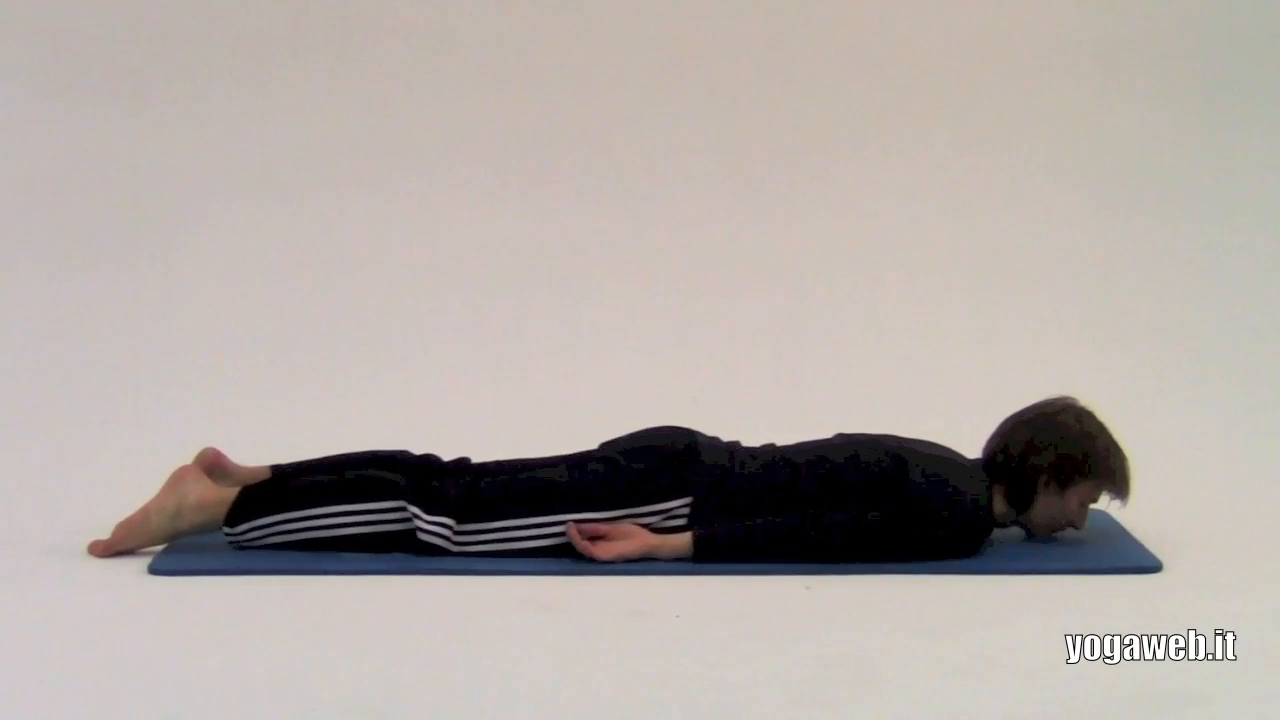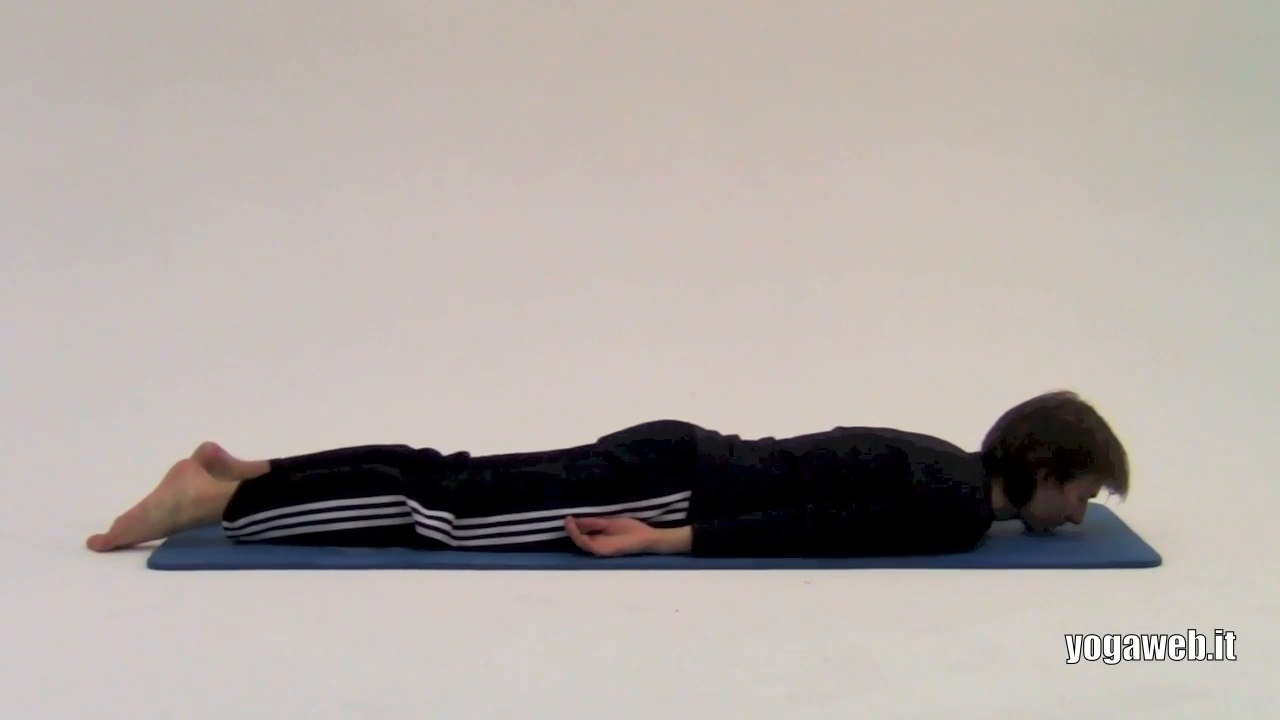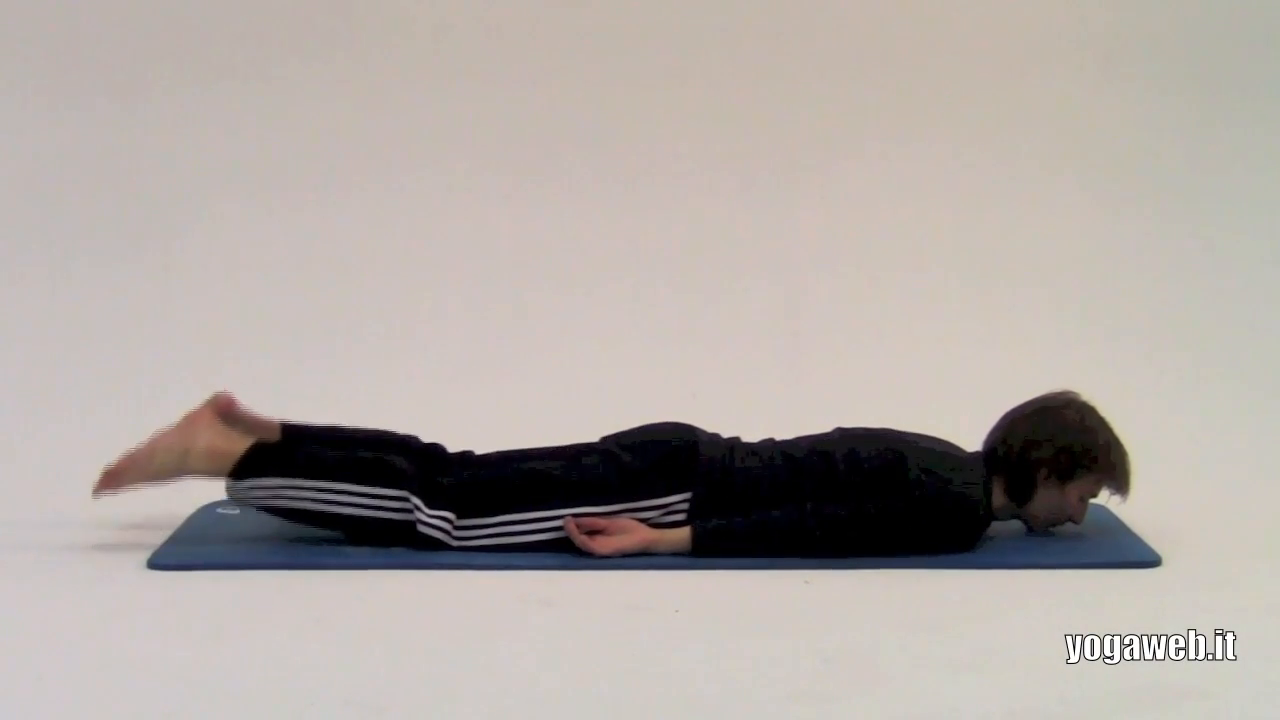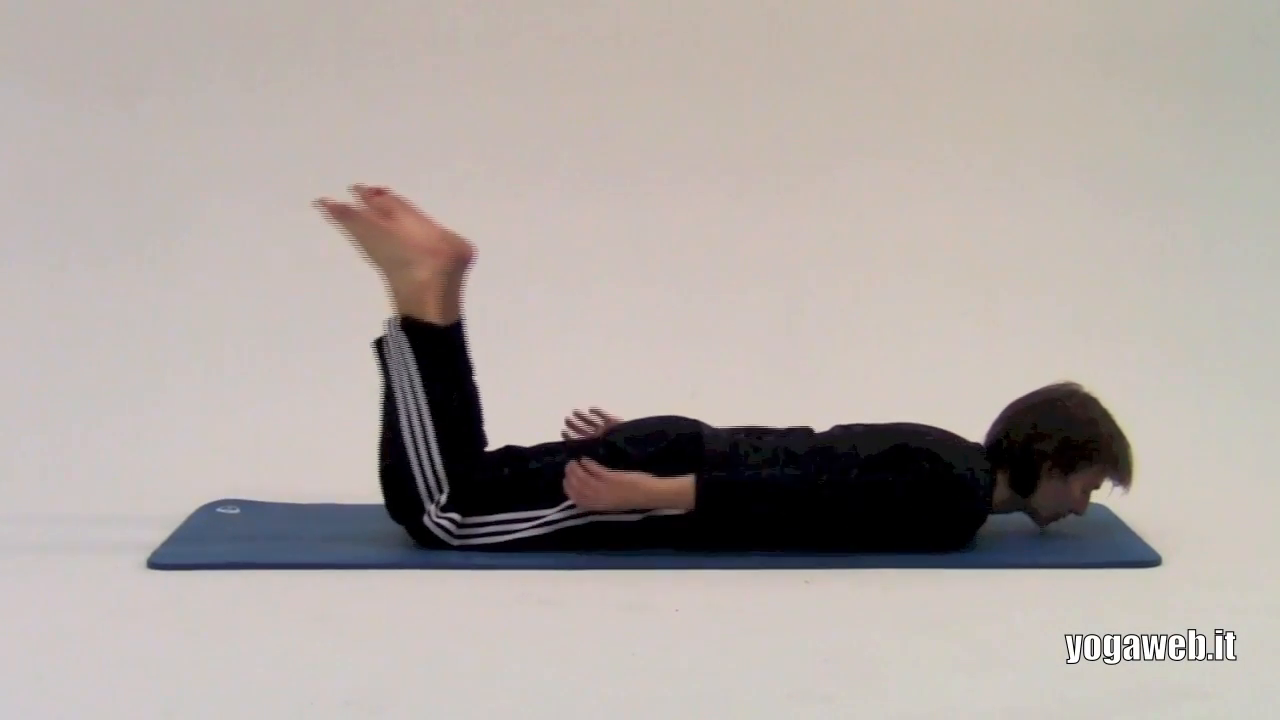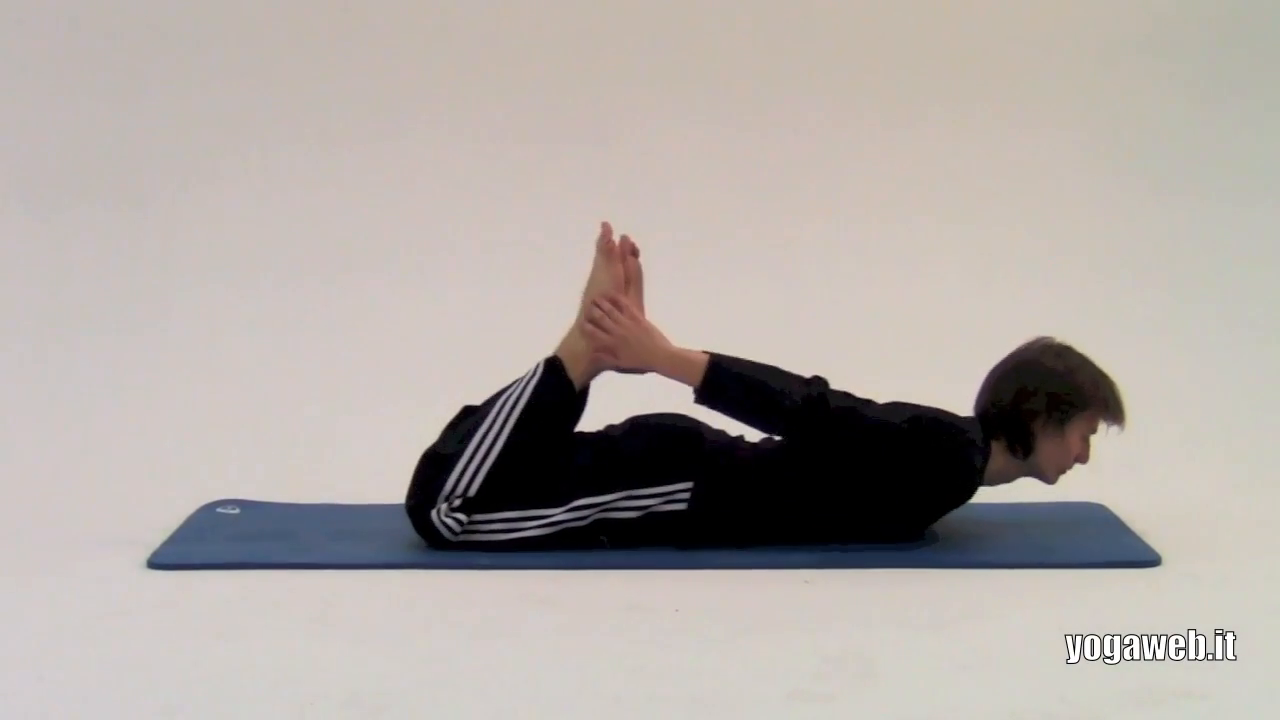
dt=1s
person 1, frame 1
left shoulder: (944, 469)
right shoulder: (960, 517)
right elbow: (813, 535)
right wrist: (670, 548)
left hip: (672, 462)
right hip: (670, 492)
left knee: (450, 487)
right knee: (452, 517)
left ankle: (248, 477)
right ankle: (219, 504)
person 1, frame 2
left shoulder: (944, 464)
right shoulder: (961, 511)
right elbow: (816, 528)
right wrist: (670, 543)
left hip: (673, 457)
right hip: (672, 487)
left knee: (455, 481)
right knee: (447, 512)
left ankle: (250, 472)
right ankle: (219, 499)
person 1, frame 3
left shoulder: (944, 465)
right shoulder: (958, 511)
right elbow: (814, 528)
right wrist: (667, 543)
left hip: (674, 463)
right hip: (672, 495)
left knee: (448, 476)
right knee: (440, 507)
left ankle: (252, 432)
right ankle: (222, 454)
person 1, frame 4
left shoulder: (948, 458)
right shoulder: (953, 504)
right elbow: (809, 500)
right wrist: (656, 495)
left hip: (681, 456)
right hip: (680, 475)
left knee: (460, 481)
right knee: (437, 508)
left ankle: (434, 285)
right ankle: (421, 289)
person 1, frame 5
left shoulder: (945, 439)
right shoulder: (951, 458)
left elbow: (811, 401)
right elbow: (814, 418)
left wrist: (665, 358)
right wrist: (669, 359)
left hip: (678, 465)
right hip: (670, 484)
right knee: (444, 506)
